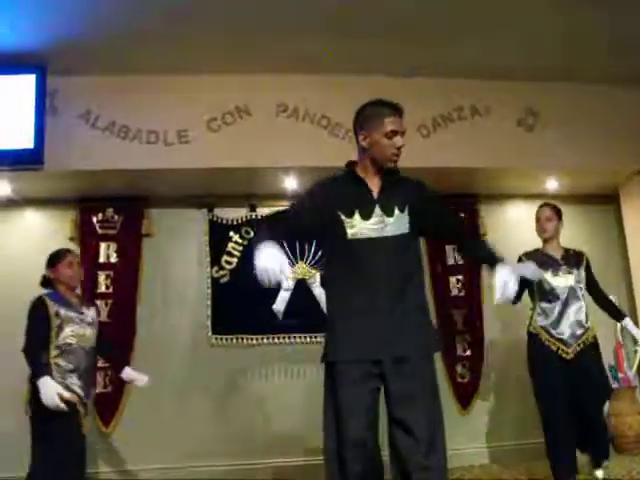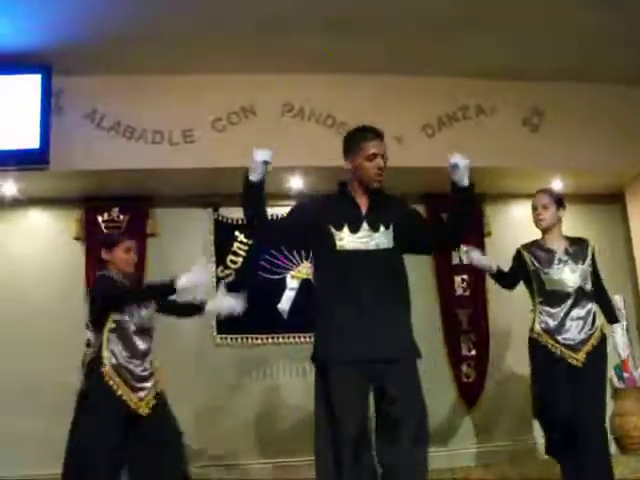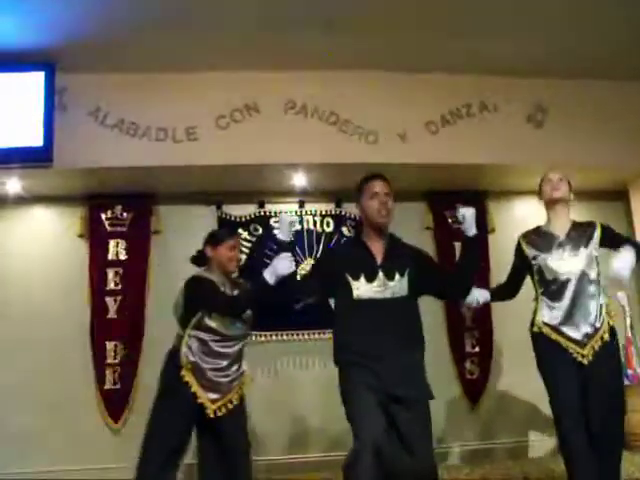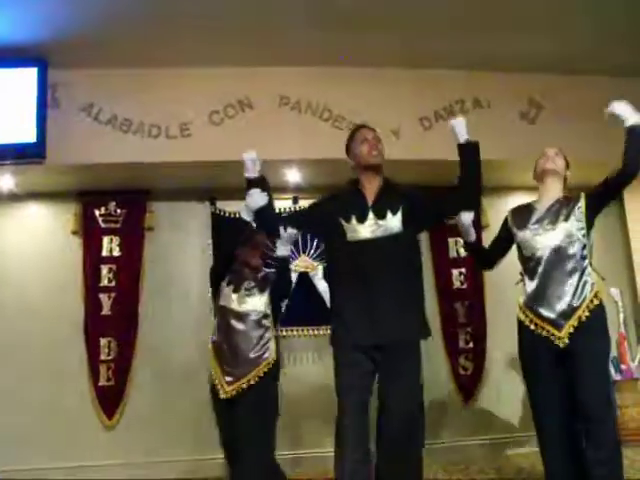
dt=0.5s
person 1, frame 1
left shoulder: (413, 193)
right shoulder: (329, 194)
left elbow: (457, 232)
right elbow: (280, 225)
left wrist: (497, 263)
right wrist: (266, 243)
left hip: (410, 342)
right hip: (351, 344)
right knee: (353, 449)
person 1, frame 2
left shoulder: (397, 212)
right shoulder: (318, 210)
left elbow: (446, 239)
right elbow: (264, 231)
left wrist: (462, 186)
right wrist: (255, 179)
left hip: (394, 345)
right hip: (341, 346)
left knee: (408, 436)
right knee: (346, 440)
person 1, frame 3
left shoulder: (412, 258)
right shoulder: (337, 259)
left elbow: (456, 289)
left wrist: (470, 236)
left hip: (407, 375)
right hip: (360, 373)
right knee: (371, 442)
person 1, frame 4
left shoulder: (409, 199)
right shoulder: (333, 207)
left elbow: (464, 200)
right elbow: (276, 224)
left wrist: (466, 146)
right wrist: (255, 181)
left hip: (401, 330)
right hip: (353, 333)
left knee: (404, 420)
right knee: (353, 419)
person 2, frame 1
left shoulder: (579, 258)
right shoulder: (529, 259)
left elbow: (598, 294)
right elbow: (514, 297)
left hip: (582, 339)
right hip: (544, 341)
left knee: (591, 400)
right knee: (555, 407)
left ankle: (596, 456)
person 2, frame 2
left shoulder: (584, 247)
right shoulder: (527, 252)
left elbow: (599, 290)
right elbow: (510, 282)
left wrist: (617, 326)
right wrist: (488, 266)
left hip: (590, 341)
right hip: (548, 344)
left knee: (590, 417)
right knee: (559, 413)
person 2, frame 3
left shoulder: (594, 231)
right shoulder: (528, 240)
right elbow: (511, 288)
right wrist: (484, 295)
left hip: (599, 334)
right hip: (552, 338)
left knee: (606, 416)
right knee: (571, 419)
person 2, frame 4
left shoulder: (584, 203)
right shoulder: (517, 217)
right elbow: (487, 260)
right wrist: (469, 234)
left hip: (584, 317)
right hip: (536, 323)
left knee: (595, 410)
right knee: (554, 420)
person 3, frame 1
left shoulder: (87, 308)
right shoulder: (43, 305)
left elbow: (101, 344)
right elbow: (32, 347)
left wrist: (125, 370)
right wrist: (43, 380)
left hip: (78, 391)
right hip: (55, 392)
left knee: (62, 457)
right knee: (64, 458)
person 3, frame 2
left shoulder: (138, 291)
right shoulder: (103, 284)
left elbow: (170, 306)
right elbow: (131, 295)
left wrist: (211, 305)
right wrist: (181, 282)
left hip: (140, 377)
right hip: (106, 377)
left knee: (166, 439)
right knee: (98, 451)
person 3, frame 3
left shoulder: (239, 288)
right shoulder: (198, 284)
right elbow: (232, 308)
right wrist: (271, 273)
left hip: (227, 381)
right hip: (186, 375)
left knee: (234, 451)
right knee: (163, 449)
person 3, frame 4
left shoulder: (270, 280)
right shoulder: (223, 276)
left elbow: (284, 288)
right elbow: (222, 246)
left wrist: (283, 252)
right wrist: (249, 218)
left hip: (259, 368)
right hip: (224, 367)
left knee: (253, 441)
right knee: (233, 440)
